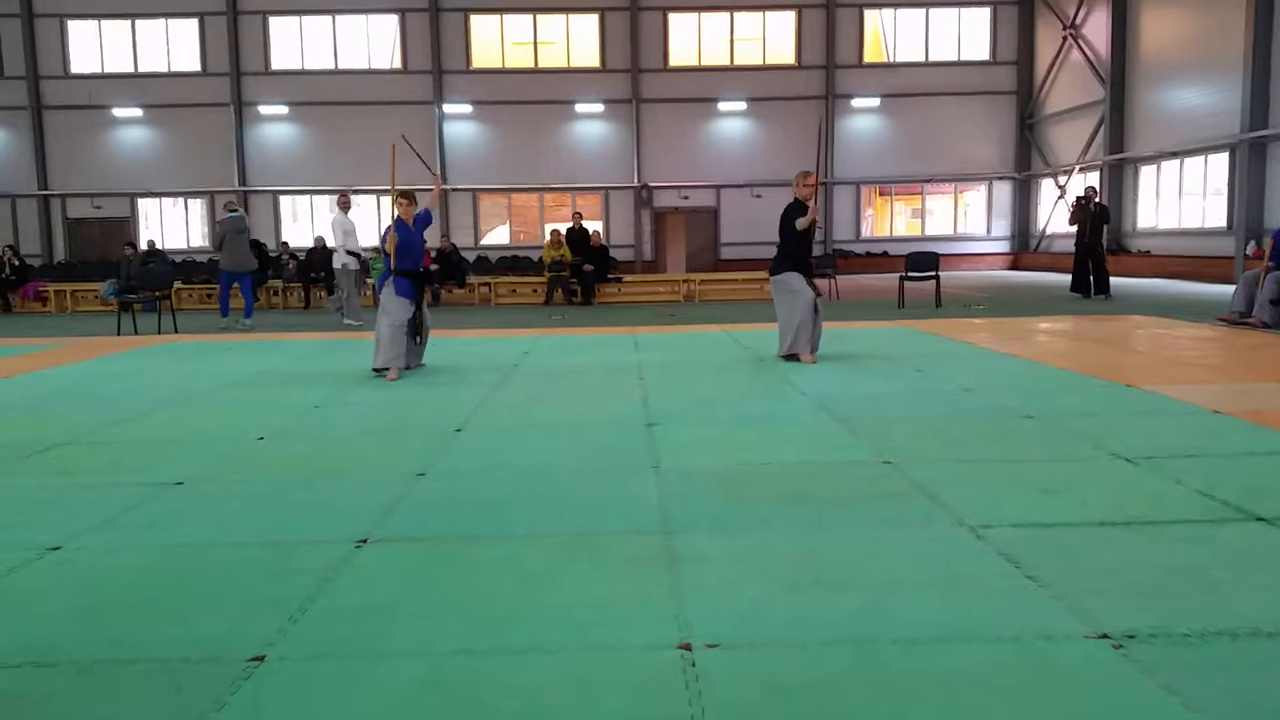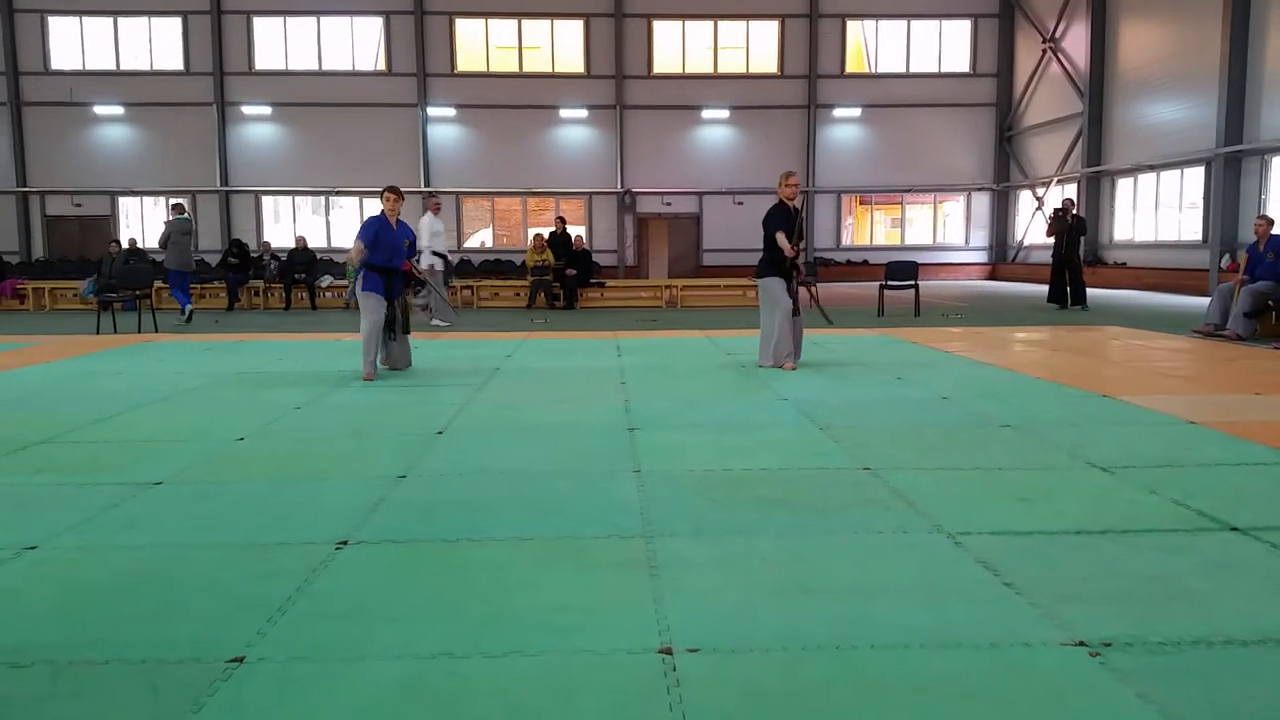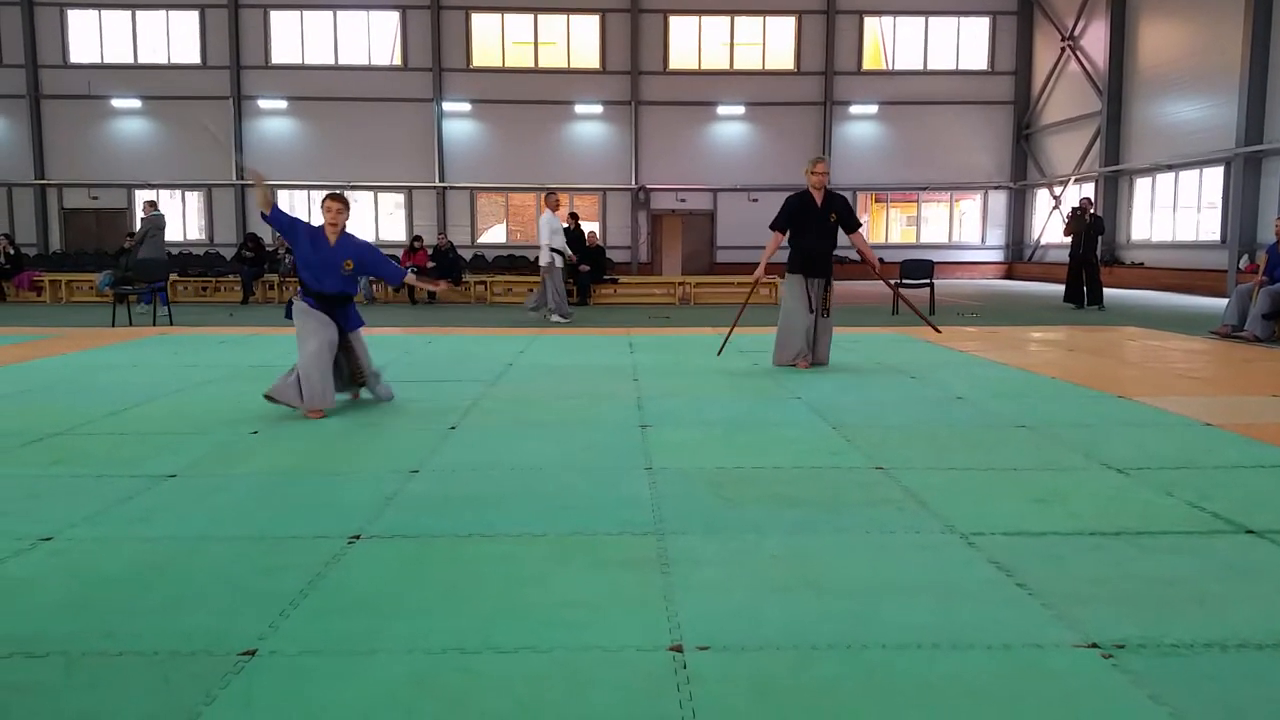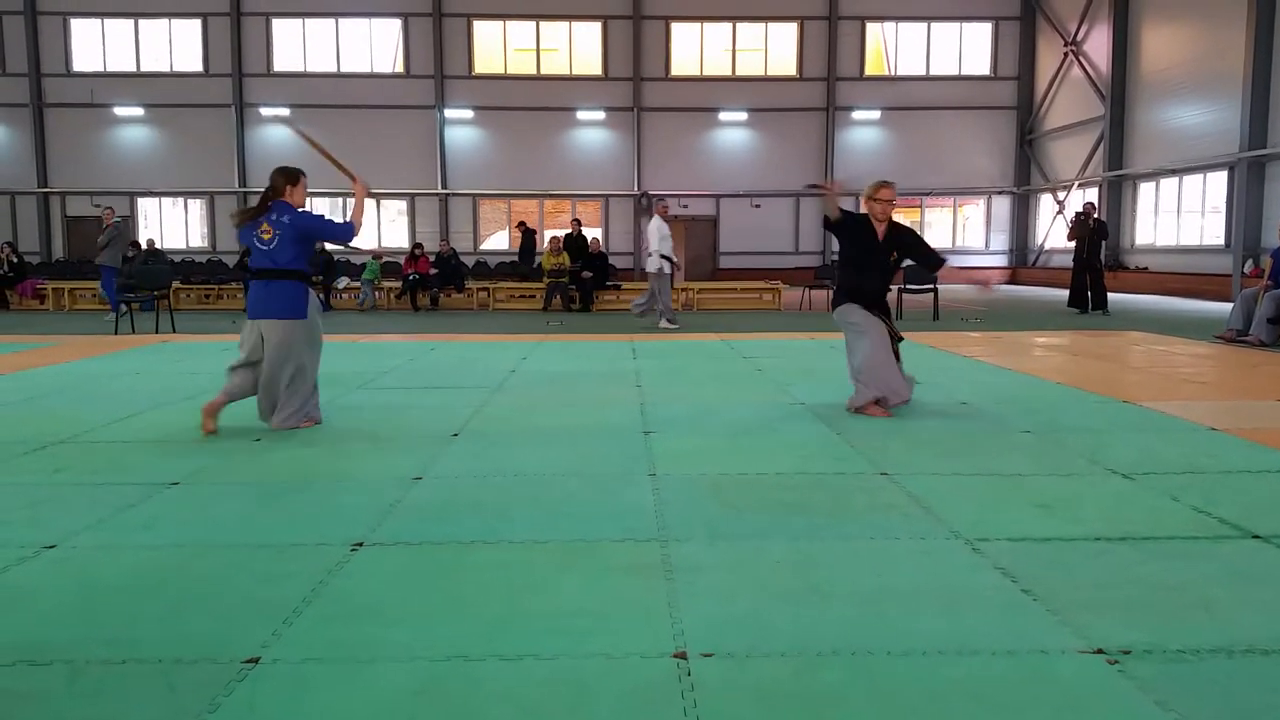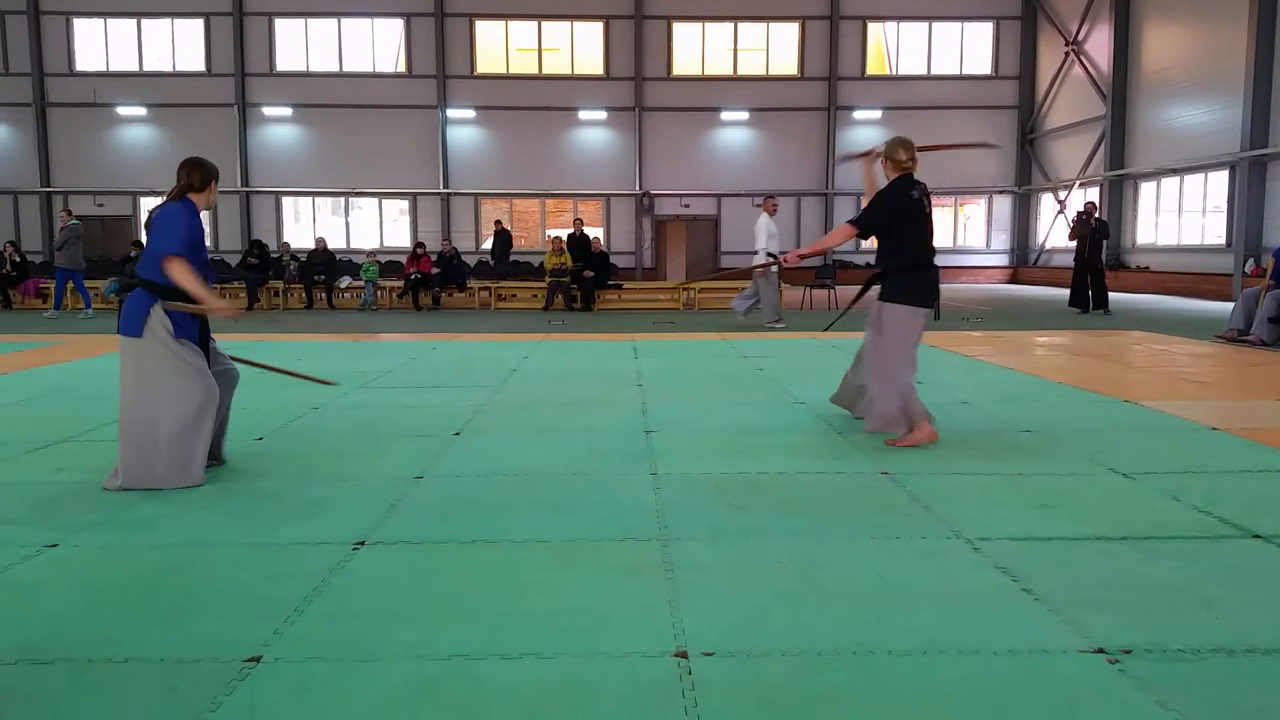
dt=1s
person 1, frame 1
left shoulder: (418, 223)
right shoulder: (394, 230)
left elbow: (429, 208)
right elbow: (388, 250)
left wrist: (437, 187)
right wrist: (389, 245)
left hip: (413, 282)
right hip: (395, 283)
left knee: (419, 324)
right knee: (395, 322)
left ankle: (411, 359)
right ankle: (392, 366)
person 1, frame 2
left shoulder: (406, 230)
right shoulder: (373, 223)
left elbow: (409, 255)
right elbow: (362, 243)
right wrist: (356, 252)
left hip: (394, 280)
right hip: (372, 279)
left knee: (397, 324)
right knee: (372, 322)
left ankle: (396, 361)
right ankle: (369, 368)
person 1, frame 3
left shoulder: (358, 247)
right shoulder: (305, 234)
left elbow: (393, 269)
right elbow: (269, 209)
left wrist: (426, 285)
right wrist: (259, 187)
left hip: (342, 310)
right hip: (310, 305)
left knee: (356, 363)
right knee: (319, 343)
left ankle: (350, 384)
right ankle: (313, 401)
person 1, frame 4
left shoulder: (254, 218)
right shoulder: (301, 221)
left elbow: (245, 233)
right elbow: (349, 233)
right wrist: (359, 196)
left hip: (259, 298)
right hip: (293, 298)
left knee: (255, 357)
right knee: (298, 360)
left ankle: (218, 402)
right ankle: (292, 414)
person 1, frame 5
left shoulder: (186, 218)
right shoulder: (176, 214)
right elbow: (174, 261)
right wrist: (211, 299)
left hip: (178, 320)
right hip: (153, 321)
left knee: (223, 376)
right knee: (176, 396)
left ankle: (203, 451)
right ankle: (145, 471)
person 2, frame 1
left shoulder: (804, 209)
right shoulder: (793, 209)
right elbow: (798, 224)
right wrist: (809, 217)
left hip: (799, 268)
right hip: (785, 269)
left knee: (812, 310)
right knee: (806, 298)
left ankle: (791, 349)
right ankle: (799, 348)
person 2, frame 2
left shoulder: (796, 213)
right shoulder: (775, 212)
right elbow: (779, 234)
left wrist: (797, 267)
right wrist: (786, 249)
left hip: (787, 272)
right hip: (770, 271)
left knee: (793, 314)
right knee: (781, 310)
left ankle: (785, 355)
right ankle: (781, 357)
person 2, frame 3
left shoulder: (839, 202)
right shoulder: (794, 202)
left elbow: (854, 233)
right elbow: (778, 234)
left wrist: (871, 257)
right wrist: (762, 264)
left hip: (824, 267)
right hip: (799, 267)
left knee: (823, 316)
right knee: (798, 314)
left ankle: (816, 355)
right ankle: (798, 355)
person 2, frame 4
left shoulder: (902, 235)
right shoulder: (850, 225)
left elbow: (935, 263)
right elbow: (833, 213)
right wrist: (832, 197)
left hip: (876, 303)
right hip: (848, 301)
right knee: (874, 336)
right ankle: (866, 400)
person 2, frame 5
left shoulder: (893, 195)
right shoulder: (917, 191)
left elbow: (852, 230)
left wrist: (804, 252)
right wrist: (868, 168)
left hip: (902, 288)
right hip: (920, 285)
left knee: (886, 359)
right knee: (880, 351)
left ankle: (920, 424)
right ankle: (864, 404)
